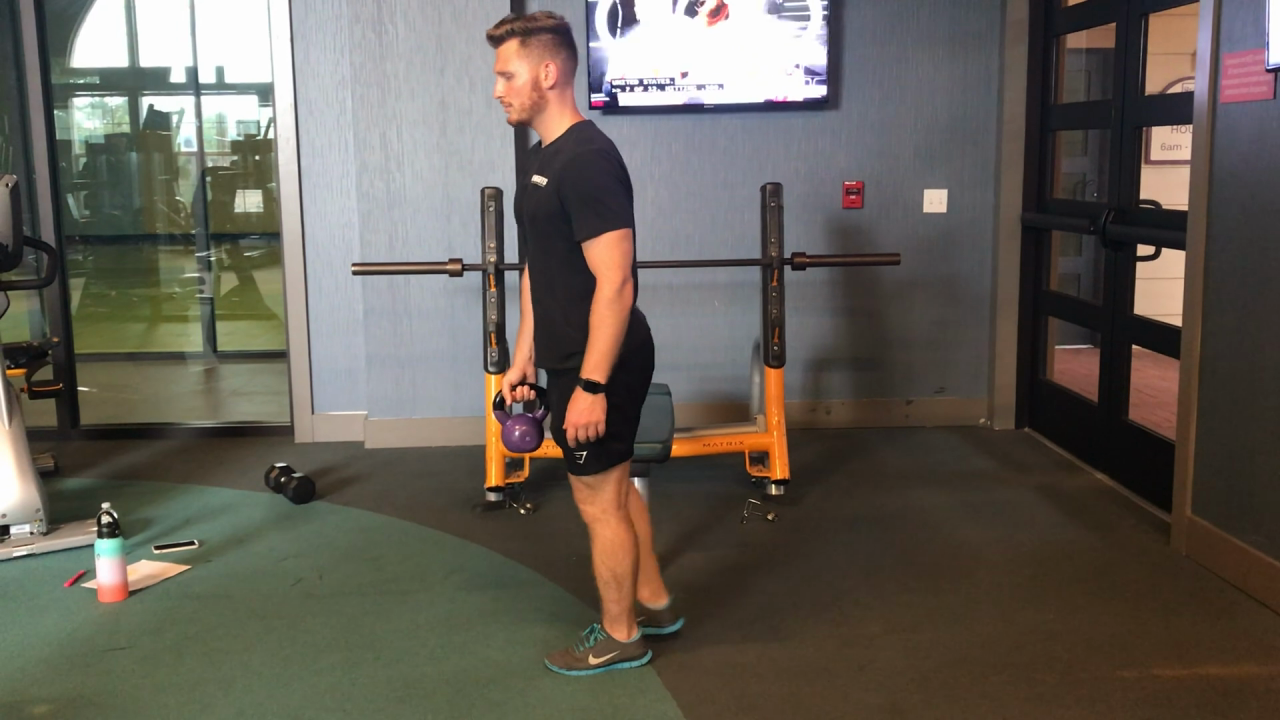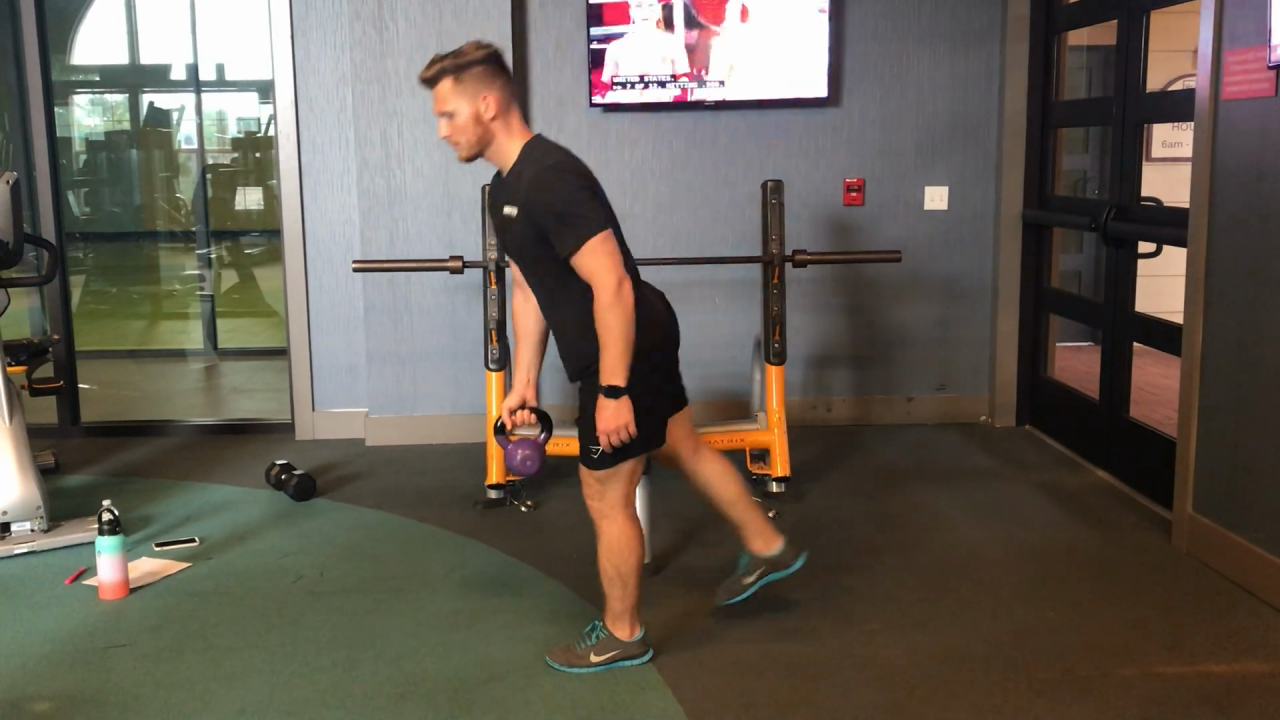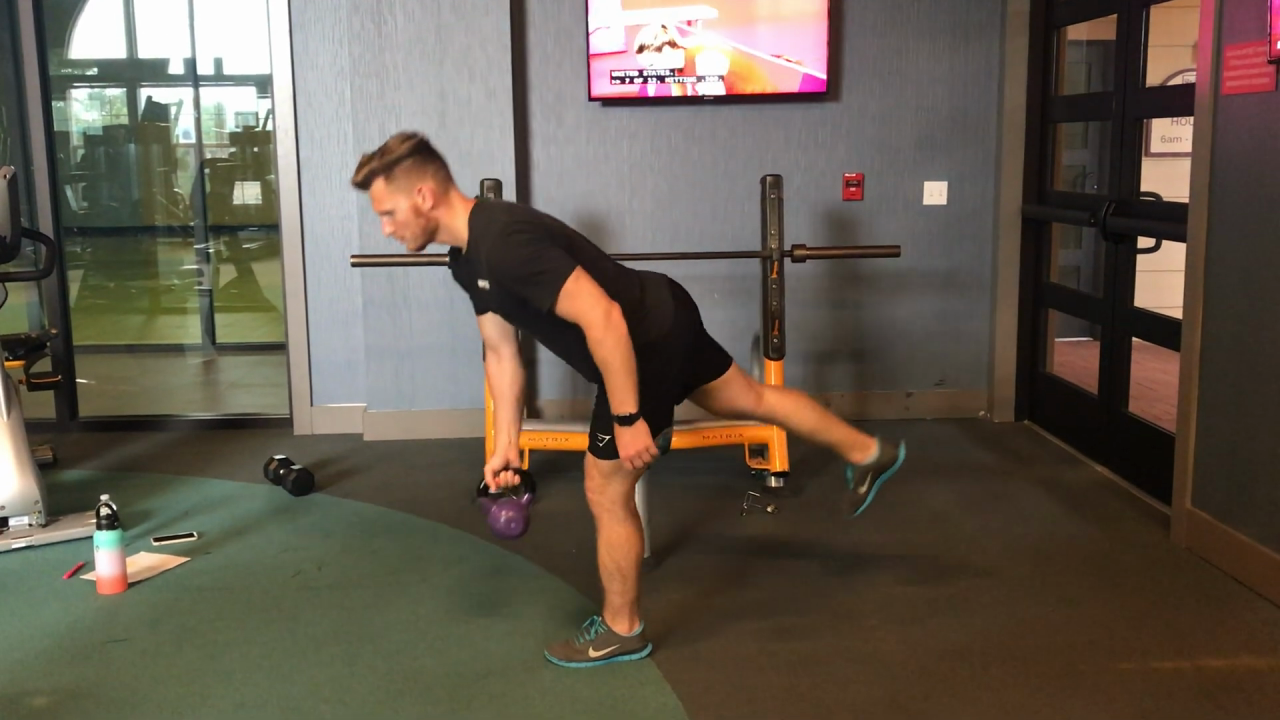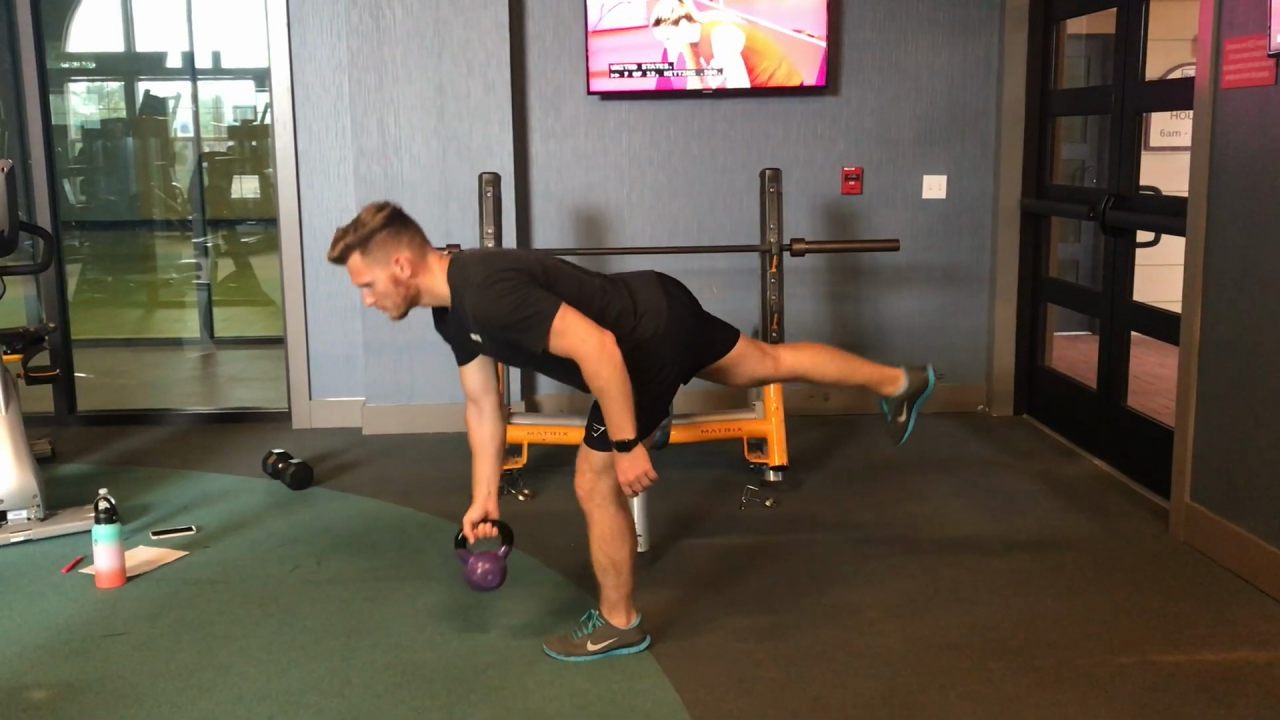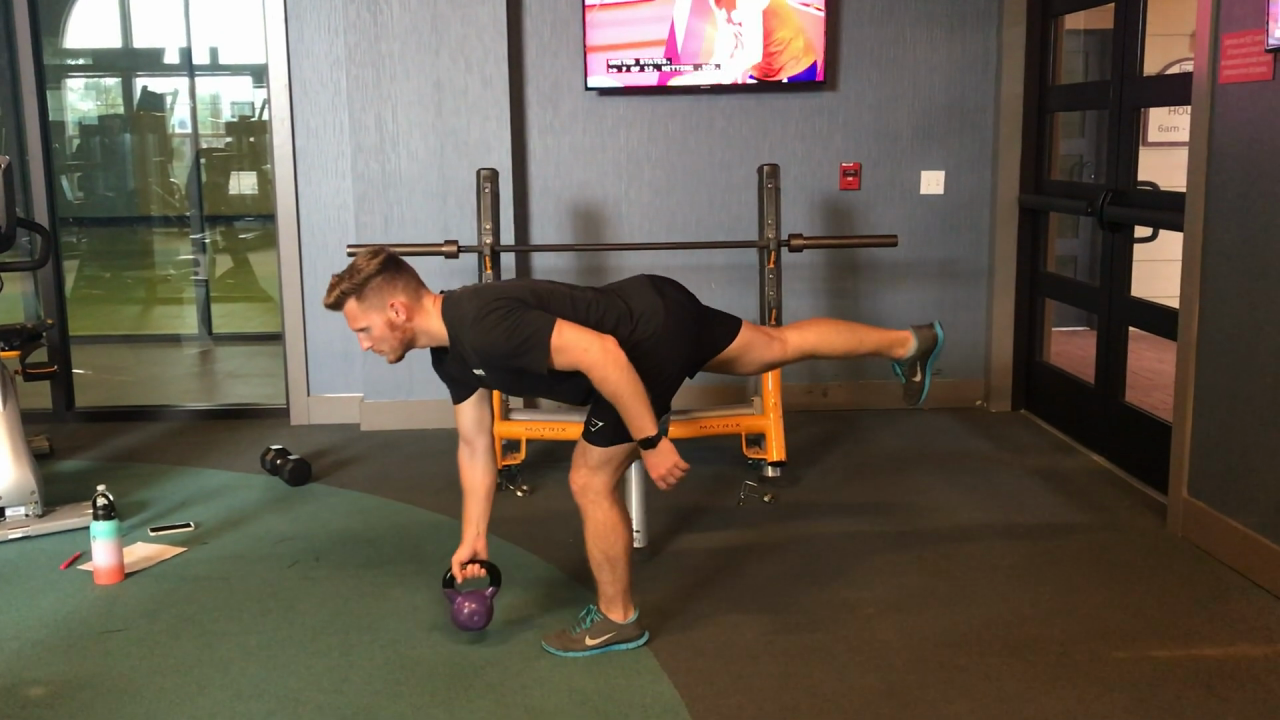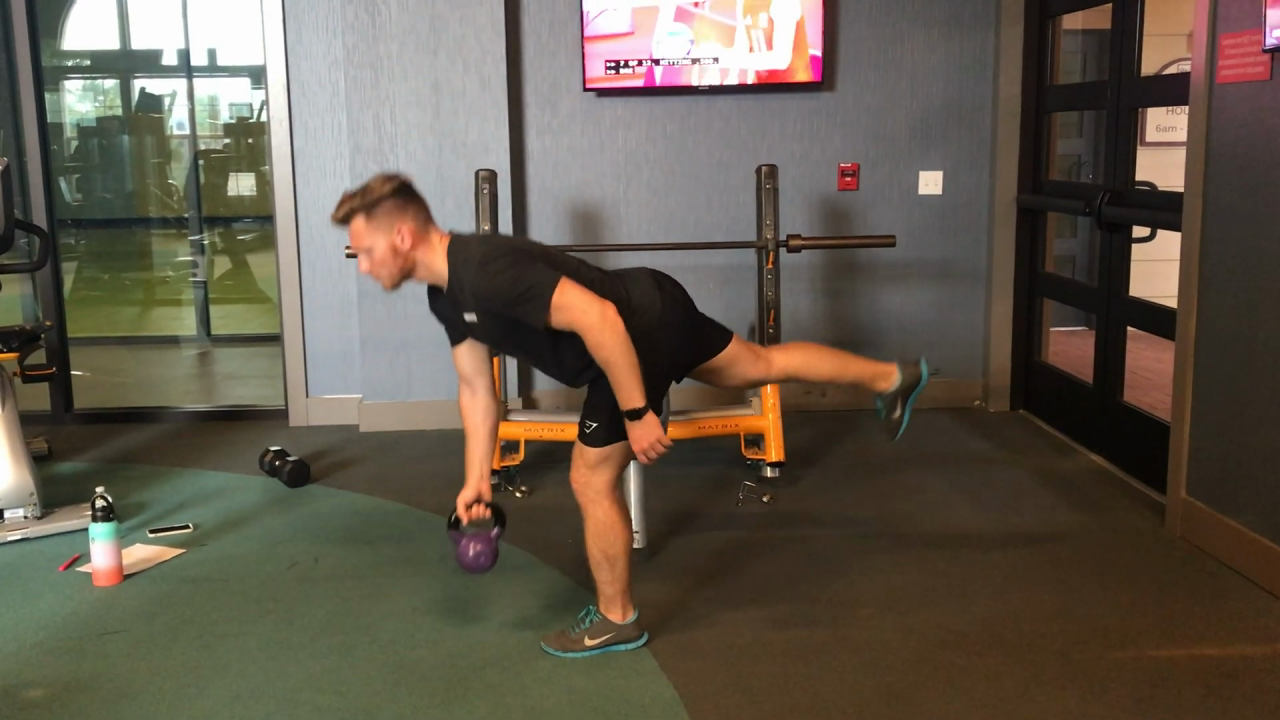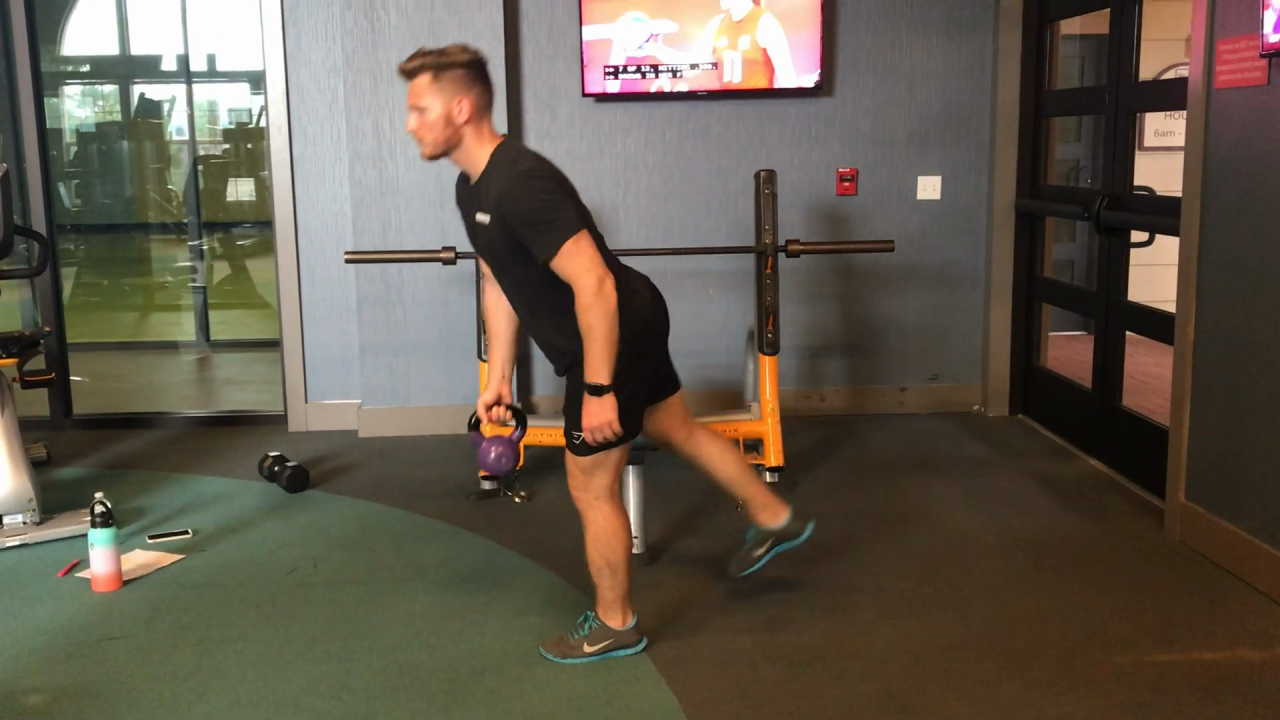
dt=0.4s
person 1, frame 1
left shoulder: (588, 161)
right shoulder: (539, 159)
left elbow: (615, 285)
left wrist: (591, 385)
right wrist: (523, 356)
left hip: (598, 364)
right hip: (573, 358)
left knee: (598, 500)
right knee: (612, 485)
left ankle: (619, 639)
right ankle: (654, 600)
person 1, frame 2
left shoulder: (547, 179)
right shoulder: (503, 187)
left elbow: (614, 286)
right elbow: (528, 291)
left wrist: (612, 393)
right wrist: (523, 385)
left hip: (626, 348)
right hip: (638, 340)
left knee: (606, 494)
right knee: (683, 448)
left ankle: (620, 637)
right ankle: (767, 547)
person 1, frame 3
left shoulder: (504, 243)
right shoulder: (468, 257)
left elbow: (604, 319)
right elbow: (501, 353)
left wrist: (627, 420)
right wrist: (505, 445)
left hip: (650, 336)
right hip: (661, 320)
left knee: (606, 489)
right knee: (748, 399)
left ankle: (621, 631)
right ankle: (865, 454)
person 1, frame 4
left shoulder: (488, 295)
right shoulder: (453, 311)
left elbow: (597, 349)
right elbow: (482, 405)
left wrist: (626, 445)
right wrist: (484, 498)
left hip: (651, 334)
right hip: (659, 310)
left knee: (595, 483)
right knee: (768, 363)
left ankle: (618, 624)
right ankle: (896, 383)
person 1, frame 5
left shoulder: (484, 328)
right shoulder: (451, 350)
left elbow: (602, 355)
right elbow: (474, 446)
left wrist: (651, 441)
right wrist: (473, 539)
left hip: (650, 332)
right hip: (657, 309)
left knee: (590, 481)
right knee: (776, 346)
left ankle: (616, 620)
right ankle: (906, 343)
person 1, frame 6
left shoulder: (487, 272)
right shoulder: (447, 292)
left elbow: (599, 321)
right elbow: (476, 385)
left wrist: (636, 414)
right wrist: (476, 478)
left hip: (641, 326)
right hip: (650, 314)
left knee: (592, 481)
right knee: (758, 363)
left ankle: (615, 623)
right ankle: (891, 378)
person 1, frame 7
left shoulder: (520, 184)
right shoulder: (472, 185)
left elbow: (594, 285)
right elbow: (500, 287)
left wrist: (598, 391)
right wrist: (499, 380)
left hip: (616, 334)
right hip: (629, 326)
left knee: (591, 487)
right knee: (679, 430)
left ankle: (614, 626)
right ankle: (776, 520)
